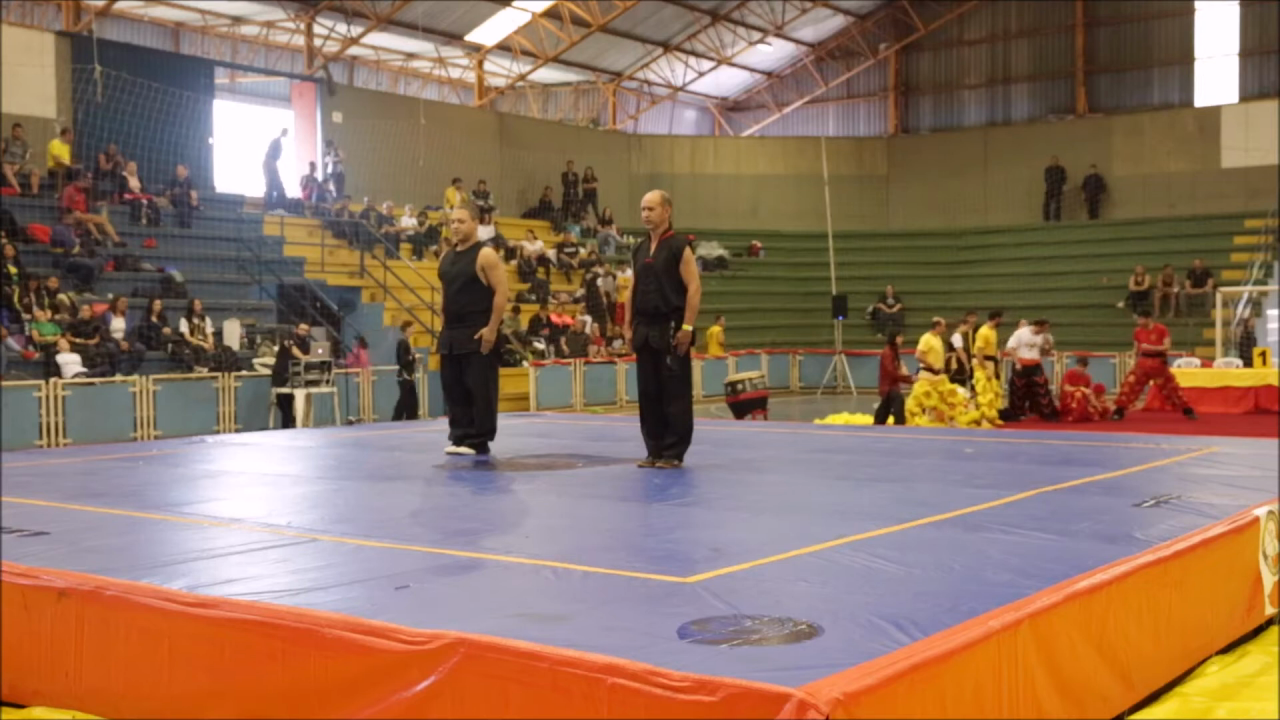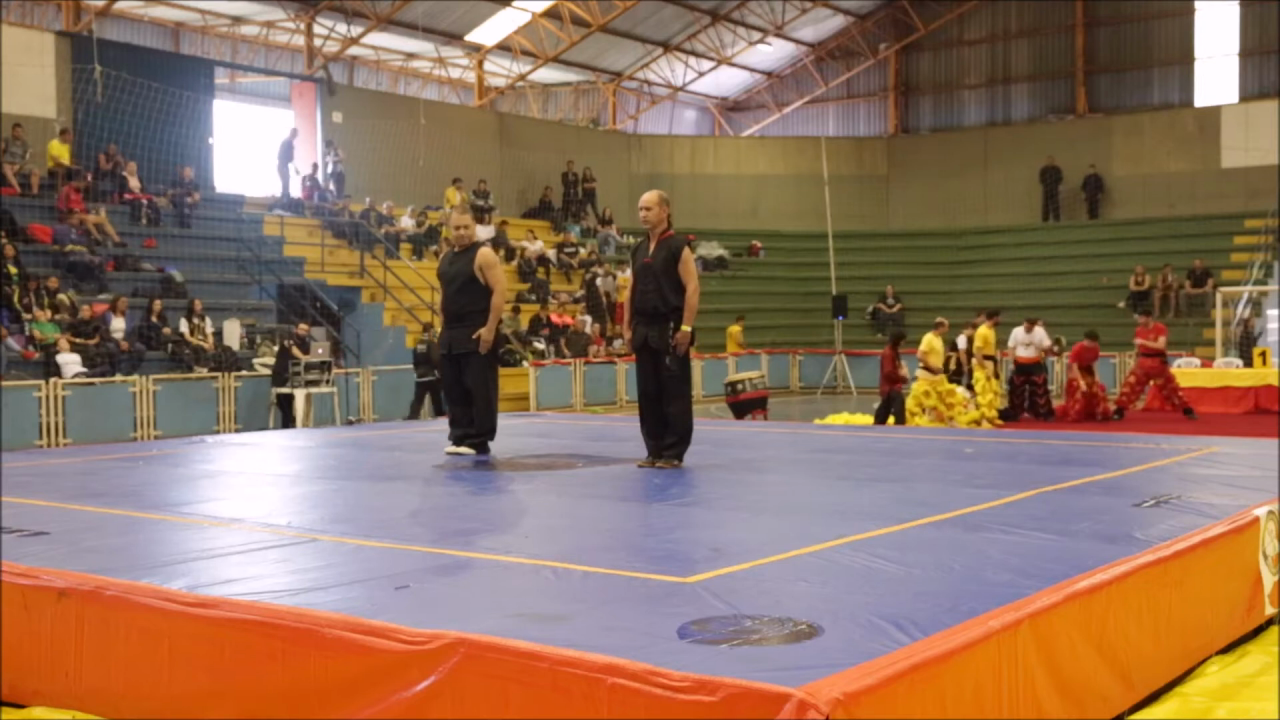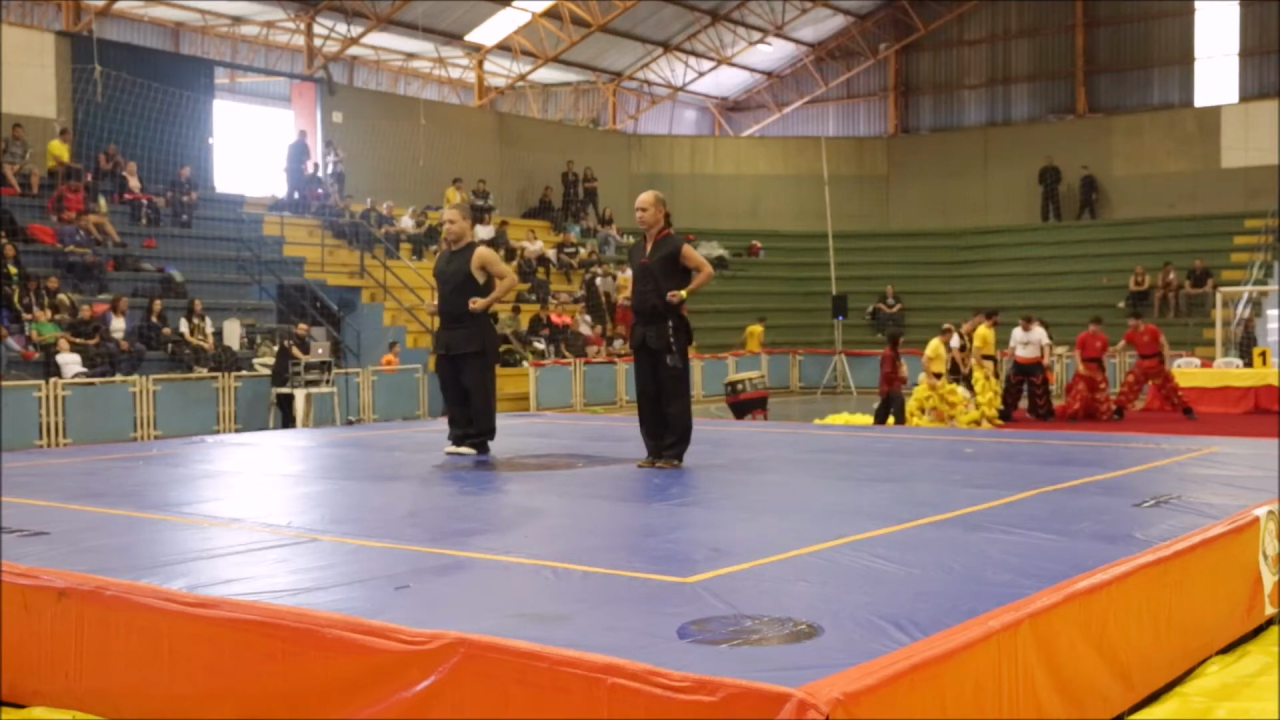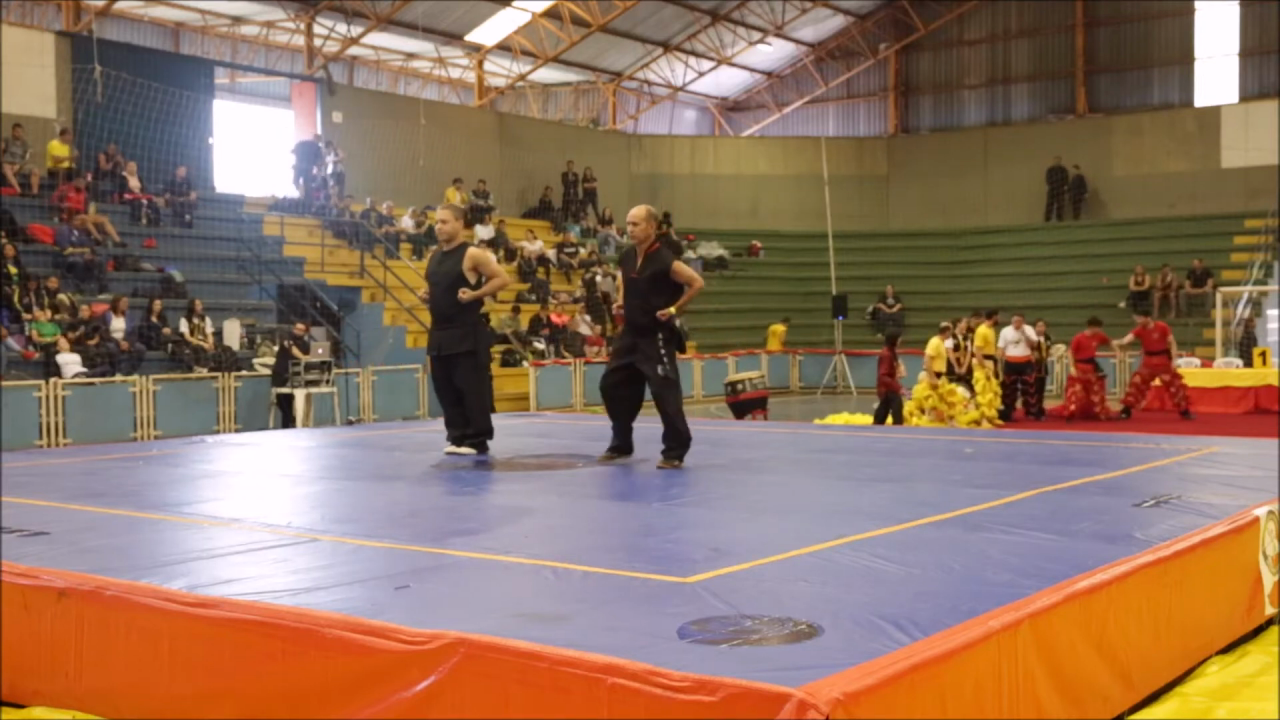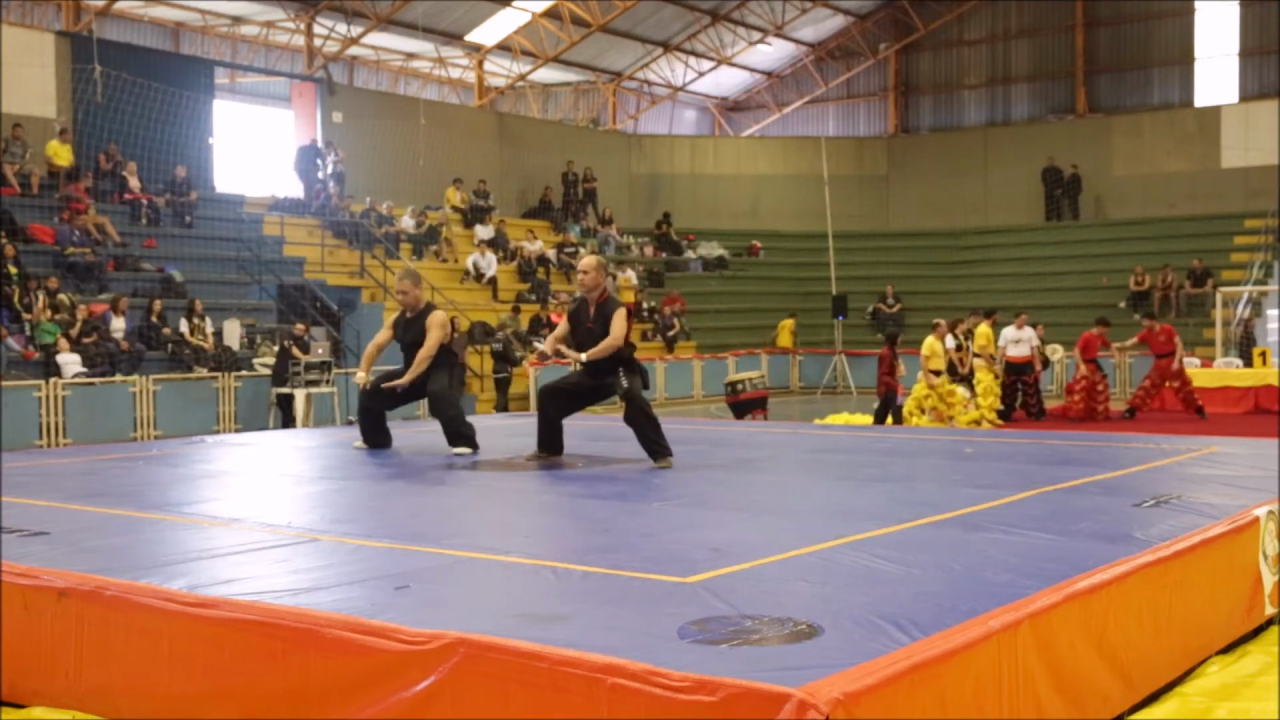
dt=0.7s
person 1, frame 1
left shoulder: (680, 247)
right shoulder: (639, 250)
left elbow: (694, 289)
left wrist: (686, 328)
right wrist: (628, 325)
left hip: (670, 328)
right hip: (644, 330)
left knee: (675, 393)
right knee: (648, 393)
left ankle: (673, 452)
right ankle: (654, 450)
person 1, frame 2
left shoulder: (678, 247)
right shoulder: (638, 250)
left elbow: (692, 289)
left wrist: (685, 328)
right wrist: (627, 326)
left hip: (669, 328)
right hip: (643, 329)
left knee: (674, 393)
right knee: (648, 393)
left ankle: (673, 453)
right ankle: (655, 450)
person 1, frame 3
left shoulder: (676, 246)
right shoulder: (636, 250)
left elbow: (707, 270)
left wrist: (684, 293)
right wrist: (631, 299)
left hip: (668, 328)
right hip: (642, 328)
left knee: (673, 392)
right knee: (646, 392)
left ankle: (673, 452)
right ankle: (654, 450)
person 1, frame 4
left shoulder: (667, 261)
right shoulder: (625, 258)
left elbow: (696, 283)
left wrist: (674, 309)
right wrist: (621, 301)
left hip: (657, 337)
right hip: (631, 335)
left knee: (665, 394)
right knee: (611, 386)
left ankle: (674, 452)
right ankle: (621, 444)
person 1, frame 5
left shoulder: (615, 308)
right shoulder: (576, 310)
left elbow: (616, 340)
right elbow: (556, 336)
left wrist: (583, 356)
right wrist: (548, 349)
left hip: (620, 370)
right hip: (591, 373)
left knee: (633, 399)
right knee: (548, 394)
left ankle: (661, 453)
right ankle: (549, 448)
person 2, frame 1
left shoulder: (485, 255)
right shoulder: (446, 257)
left elbow: (501, 292)
left wrist: (492, 328)
right wrist: (445, 326)
left hip: (477, 334)
right hip: (450, 334)
left knee: (480, 389)
right knee: (453, 388)
left ankle: (479, 441)
right ankle: (459, 437)
person 2, frame 2
left shoulder: (484, 254)
right shoulder: (445, 258)
left elbow: (500, 291)
left wrist: (490, 328)
right wrist: (445, 326)
left hip: (477, 334)
right hip: (450, 334)
left knee: (480, 388)
right knee: (453, 389)
left ankle: (479, 441)
right ankle: (460, 437)
person 2, frame 3
left shoulder: (480, 254)
right shoulder: (443, 257)
left elbow: (510, 279)
left wrist: (487, 301)
right wrist: (436, 306)
left hip: (474, 334)
right hip: (447, 334)
left knee: (478, 388)
right knee: (451, 388)
left ankle: (479, 440)
right ankle: (459, 437)
person 2, frame 4
left shoulder: (472, 254)
right shoulder: (434, 257)
left elbow: (502, 279)
left wrist: (475, 295)
right wrist: (427, 295)
left hip: (467, 334)
right hip: (440, 333)
left knee: (472, 388)
right knee: (446, 390)
left ankle: (477, 441)
right ankle: (457, 438)
person 2, frame 5
left shoulder: (436, 318)
right shoulder: (396, 319)
left elbow: (428, 352)
right elbow: (375, 346)
left wrist: (406, 380)
right wrist: (363, 372)
left hip: (441, 371)
right hip: (411, 372)
left knee: (438, 392)
right knee: (369, 392)
left ankle: (465, 441)
right ankle: (375, 439)
